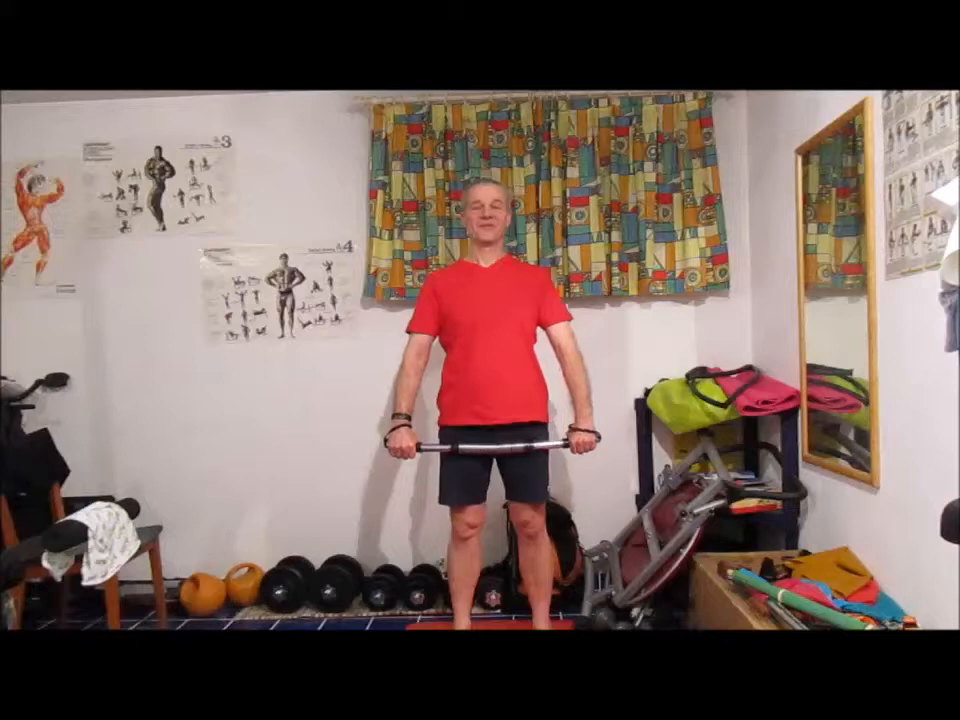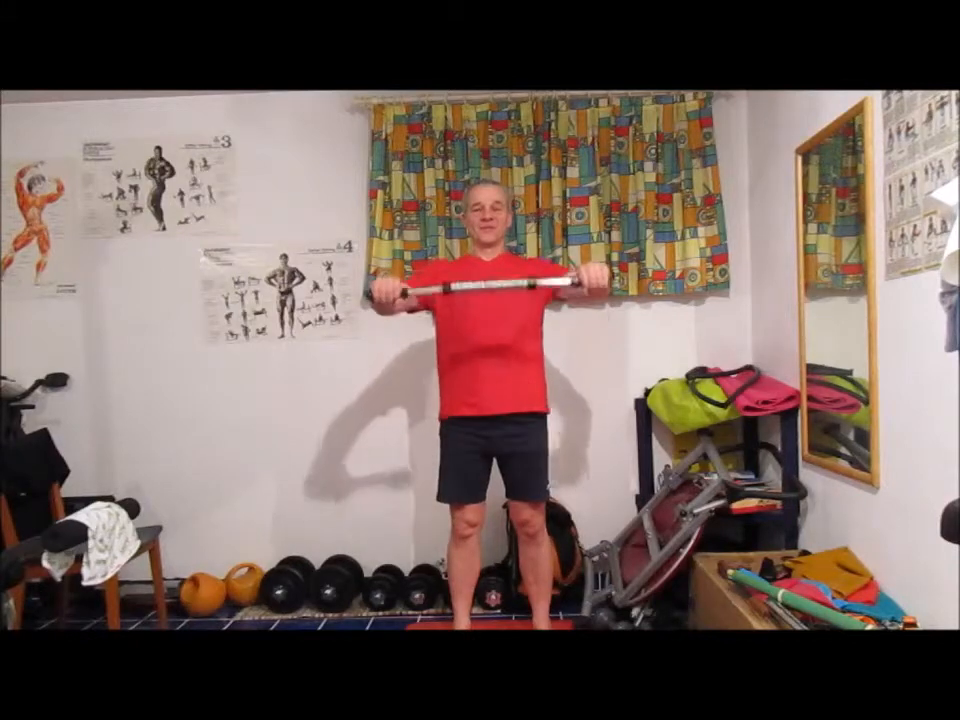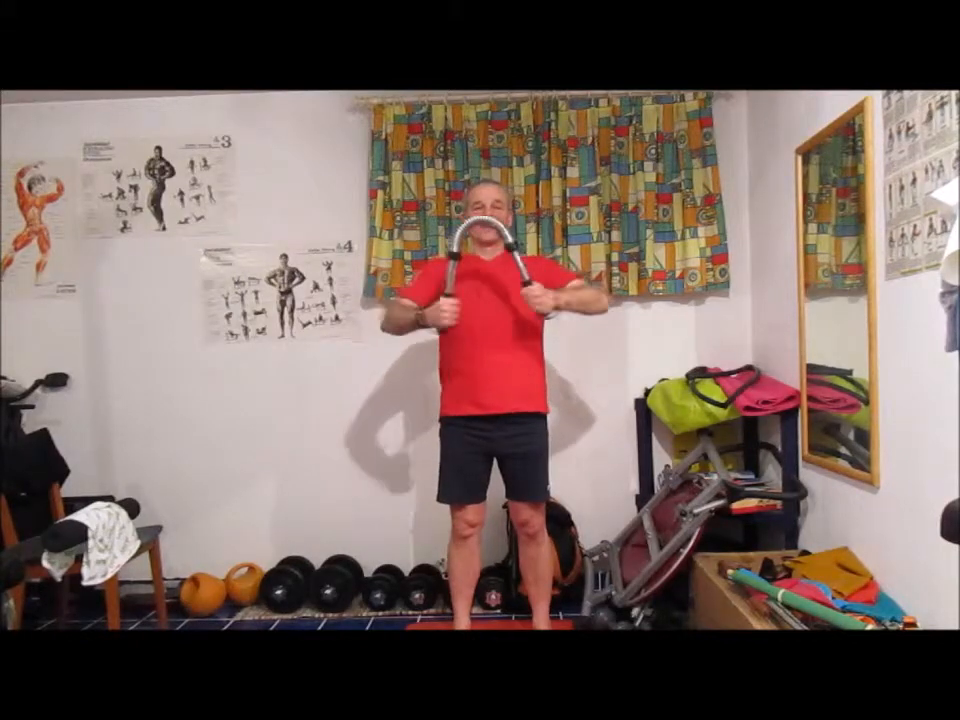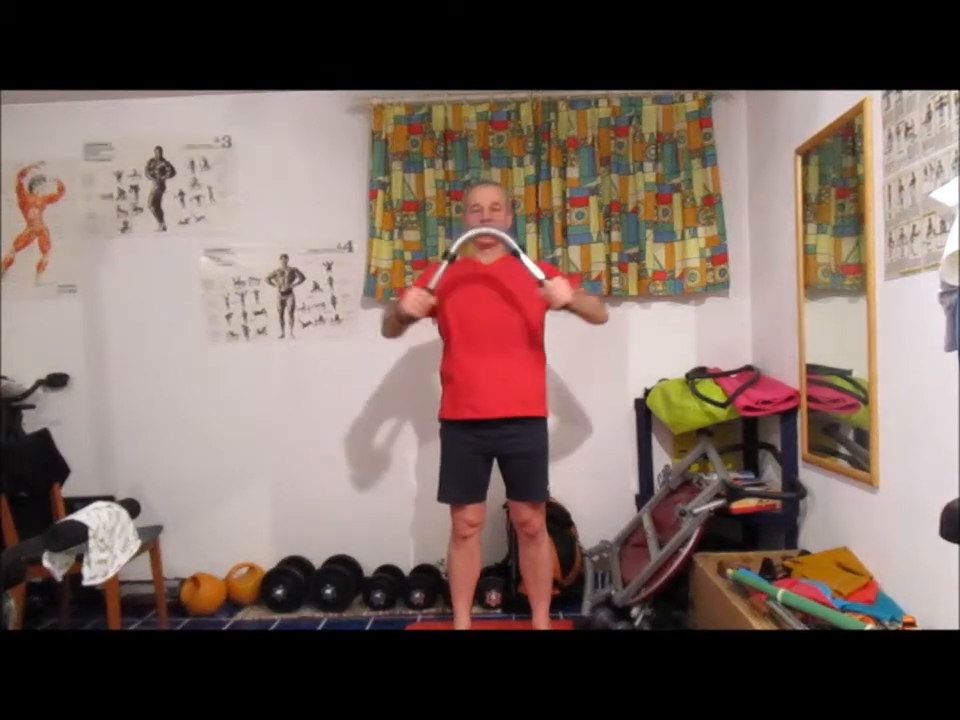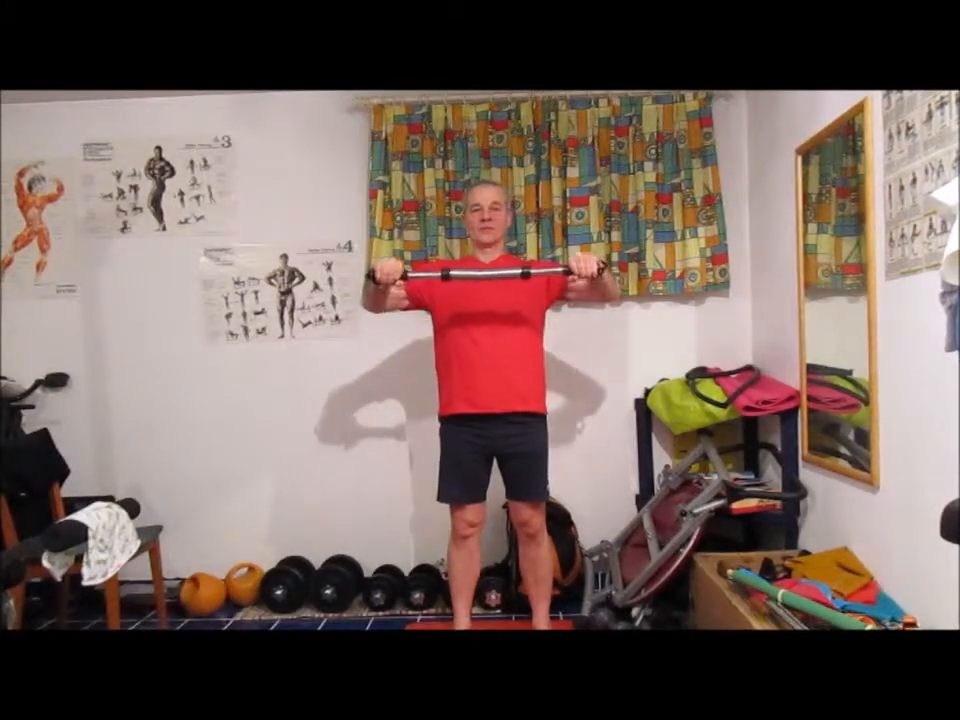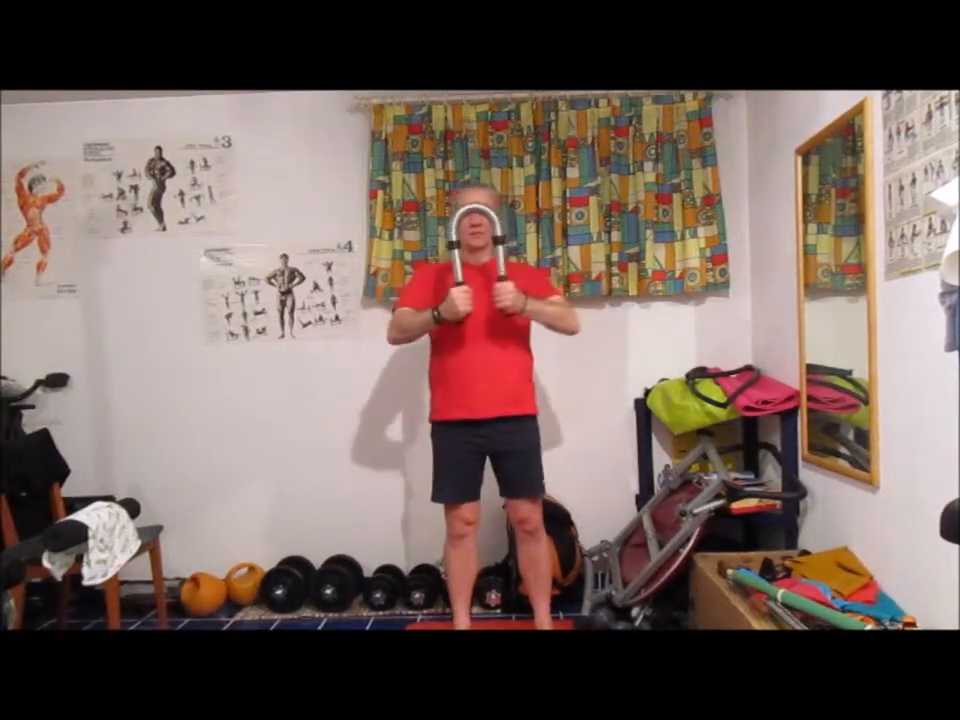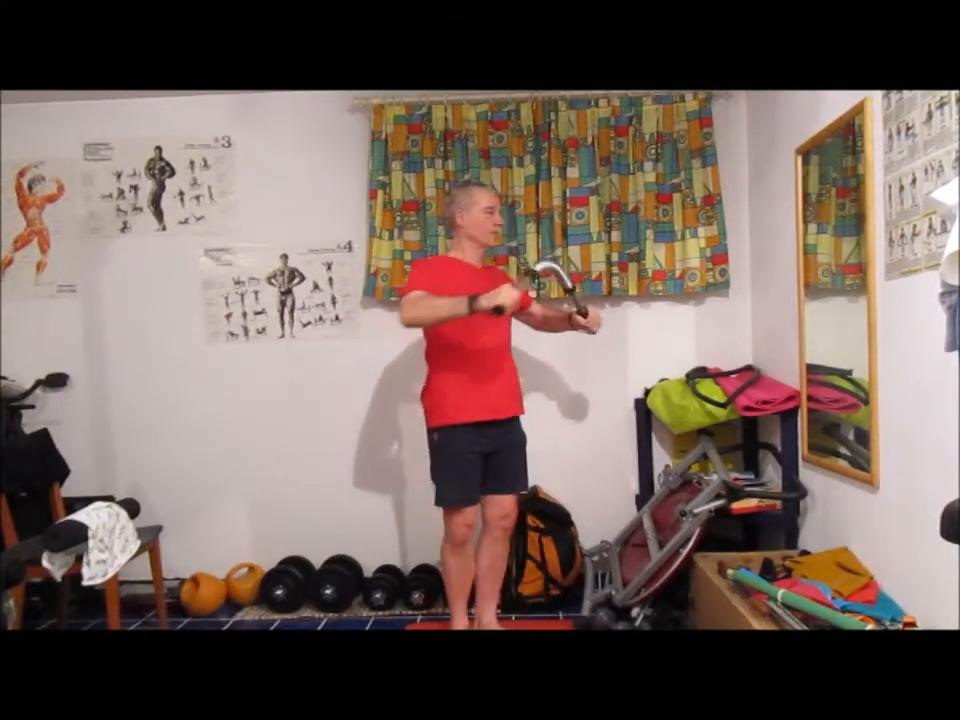
dt=0.7s
person 1, frame 1
left shoulder: (535, 278)
right shoulder: (440, 283)
left elbow: (567, 347)
right elbow: (415, 354)
left wrist: (583, 417)
right wrist: (401, 420)
left hip: (525, 422)
right hip: (461, 424)
left knee: (531, 525)
right knee: (465, 527)
left ankle: (541, 623)
right ankle: (461, 623)
person 1, frame 2
left shoulder: (537, 269)
right shoulder: (439, 273)
left elbow: (589, 286)
right elbow: (390, 303)
left wrist: (598, 277)
right wrist: (382, 293)
left hip: (524, 417)
right hip: (462, 420)
left knee: (531, 523)
right knee: (465, 524)
left ankle: (542, 622)
right ankle: (461, 623)
person 1, frame 3
left shoulder: (538, 268)
right shoulder: (439, 270)
left elbow: (599, 299)
right elbow: (390, 319)
left wrist: (558, 299)
right wrist: (424, 316)
left hip: (524, 417)
right hip: (462, 419)
left knee: (531, 523)
right knee: (465, 525)
left ankle: (541, 622)
right ankle: (461, 623)
person 1, frame 4
left shoulder: (537, 272)
right shoulder: (441, 276)
left elbow: (600, 315)
right elbow: (390, 329)
left wrist: (573, 296)
right wrist: (402, 311)
left hip: (524, 419)
right hip: (462, 422)
left knee: (530, 524)
right knee: (465, 525)
left ankle: (541, 622)
right ankle: (461, 623)
person 1, frame 5
left shoulder: (539, 273)
right shoulder: (437, 276)
left elbow: (608, 294)
right elbow: (375, 305)
left wrist: (595, 271)
right wrist: (378, 280)
left hip: (524, 418)
right hip: (462, 421)
left knee: (531, 523)
right knee: (465, 525)
left ankle: (541, 622)
right ankle: (461, 623)
person 1, frame 6
left shoulder: (524, 274)
right shoulder: (430, 275)
left elbow: (570, 323)
right elbow: (396, 331)
left wrist: (522, 304)
right wrist: (444, 312)
left hip: (515, 418)
right hip: (454, 421)
left knee: (528, 521)
right knee: (461, 525)
left ankle: (544, 622)
right ankle: (461, 623)
person 1, frame 7
left shoulder: (498, 277)
right shoulder: (430, 269)
left elbow: (538, 317)
right elbow: (410, 313)
left wrist: (576, 320)
right wrist: (479, 303)
left hip: (505, 420)
right hip: (455, 423)
left knee: (502, 521)
right knee: (461, 527)
left ankle: (487, 619)
right ankle: (459, 622)
